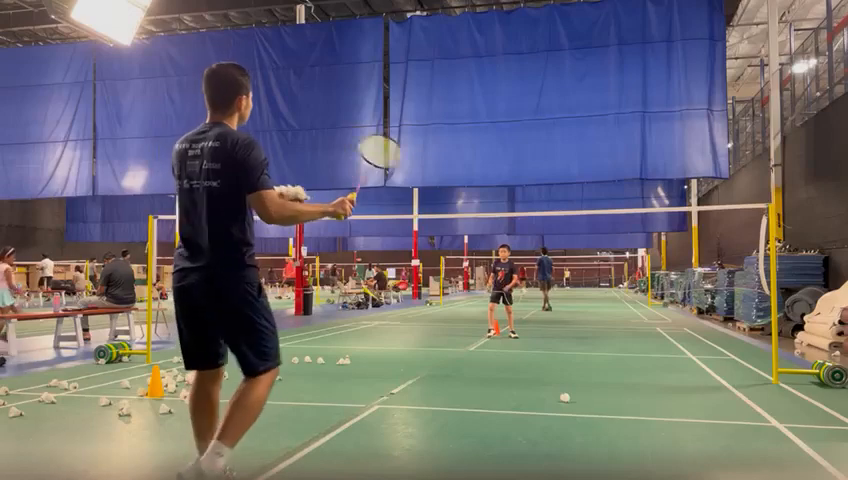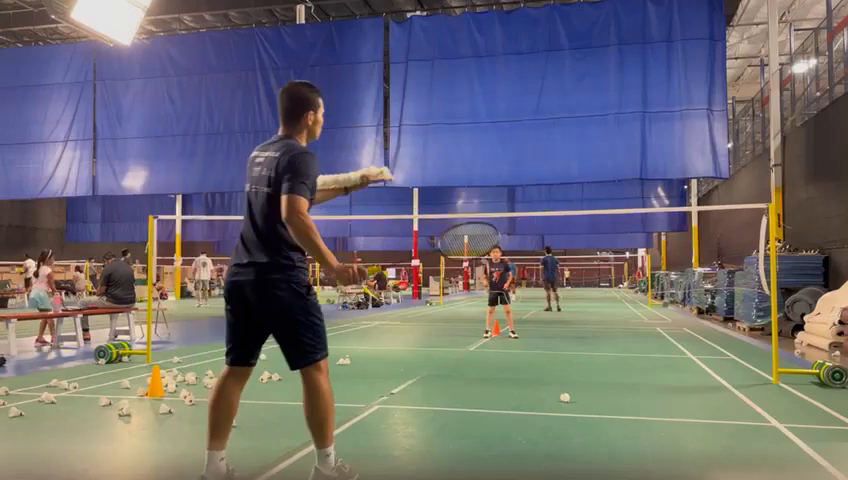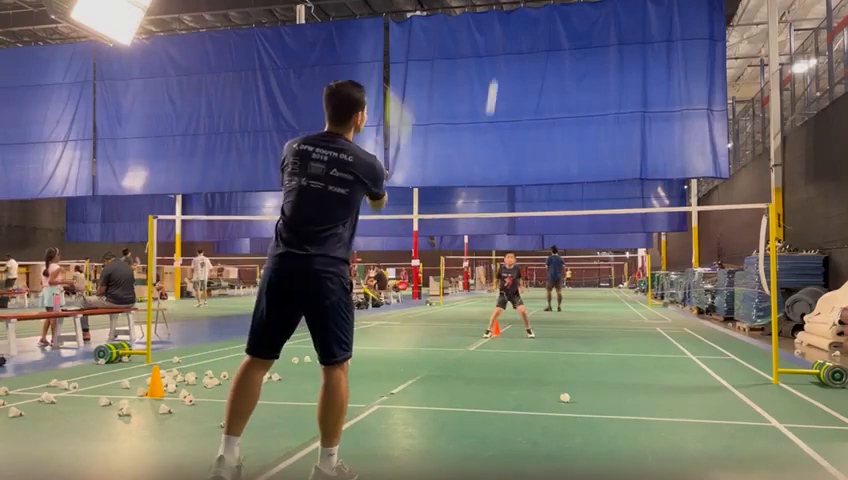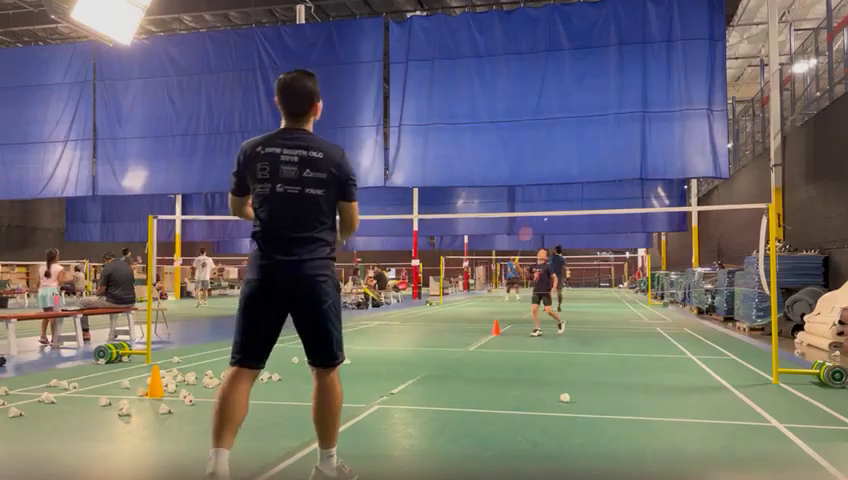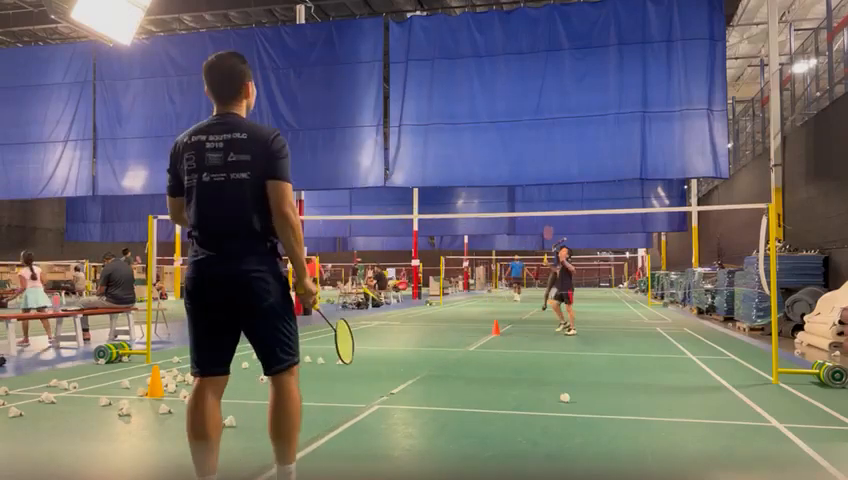
dt=0.5s
person 1, frame 1
left shoulder: (182, 148)
right shoulder: (242, 147)
right elbow: (271, 213)
left wrist: (264, 194)
right wrist: (329, 209)
left hip: (187, 276)
right hip: (231, 277)
left knee: (207, 373)
right knee: (262, 372)
person 1, frame 2
left shoulder: (259, 154)
right shoulder: (300, 157)
right elbow: (294, 216)
left wrist: (349, 185)
right wrist: (331, 264)
left hip: (240, 276)
right hip: (281, 279)
left knee: (235, 369)
right knee: (314, 368)
person 1, frame 3
left shoulder: (294, 149)
right shoulder: (368, 164)
right elbow: (379, 203)
right wrist: (374, 186)
left hip: (281, 266)
right hip: (326, 274)
left knee: (256, 360)
right knee: (335, 367)
person 1, frame 4
left shoulder: (251, 152)
right shoulder: (335, 158)
left elbow: (238, 209)
right elbow: (350, 224)
right wrist: (335, 237)
left hip: (264, 273)
right hip: (314, 274)
left knee: (242, 369)
right knee: (326, 370)
person 1, frame 5
left shoulder: (183, 144)
right shoulder: (267, 140)
left elbow: (177, 213)
right elbow: (285, 212)
right wrist: (302, 275)
left hip: (203, 273)
right hip: (256, 272)
left knee: (209, 381)
right knee: (283, 374)
